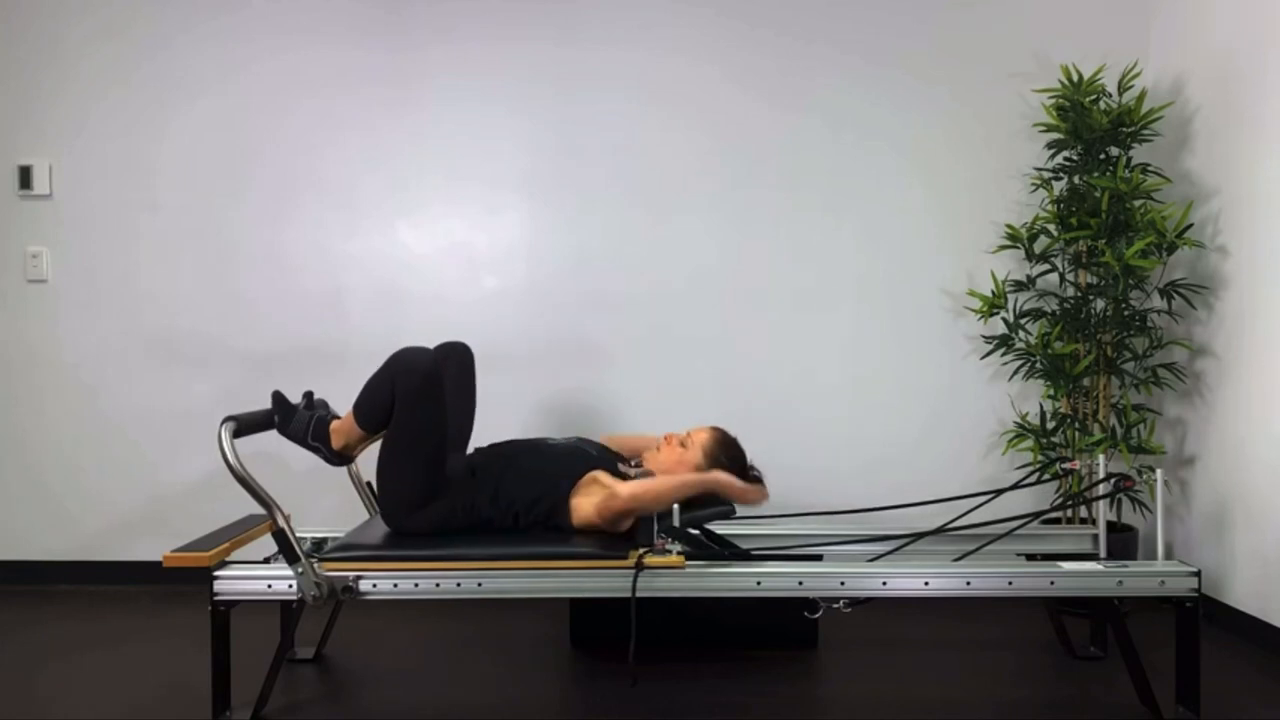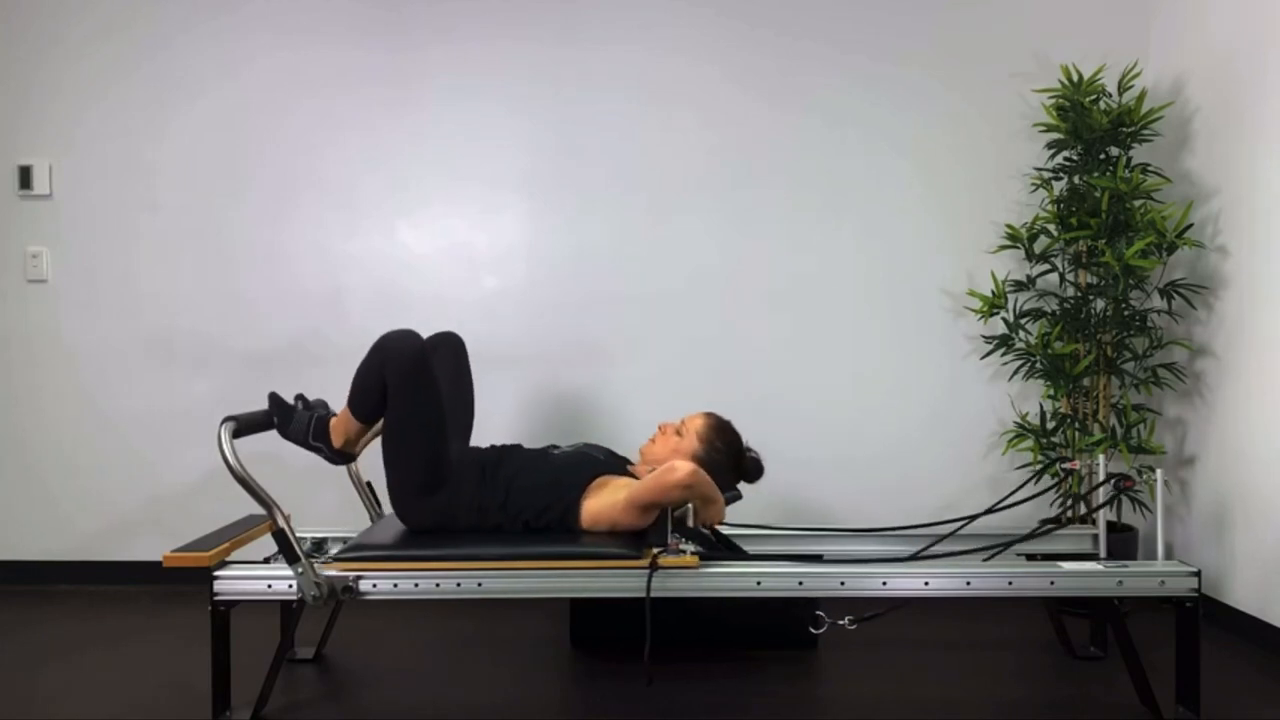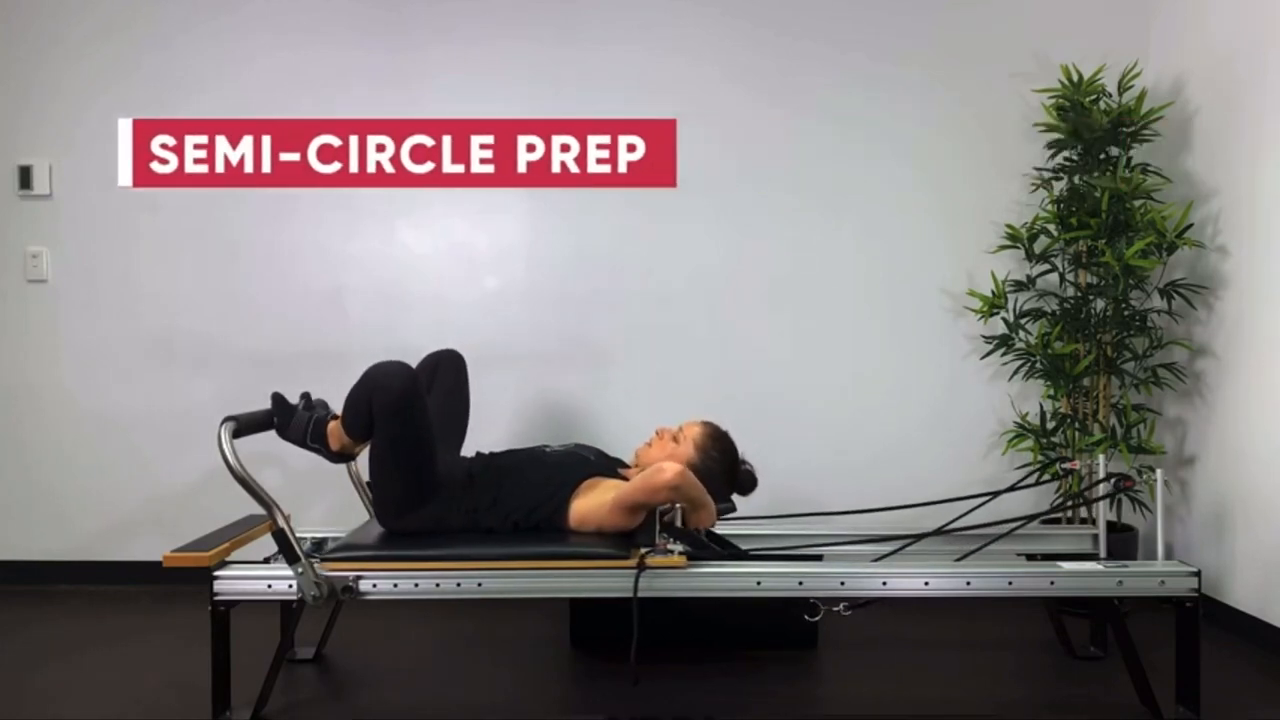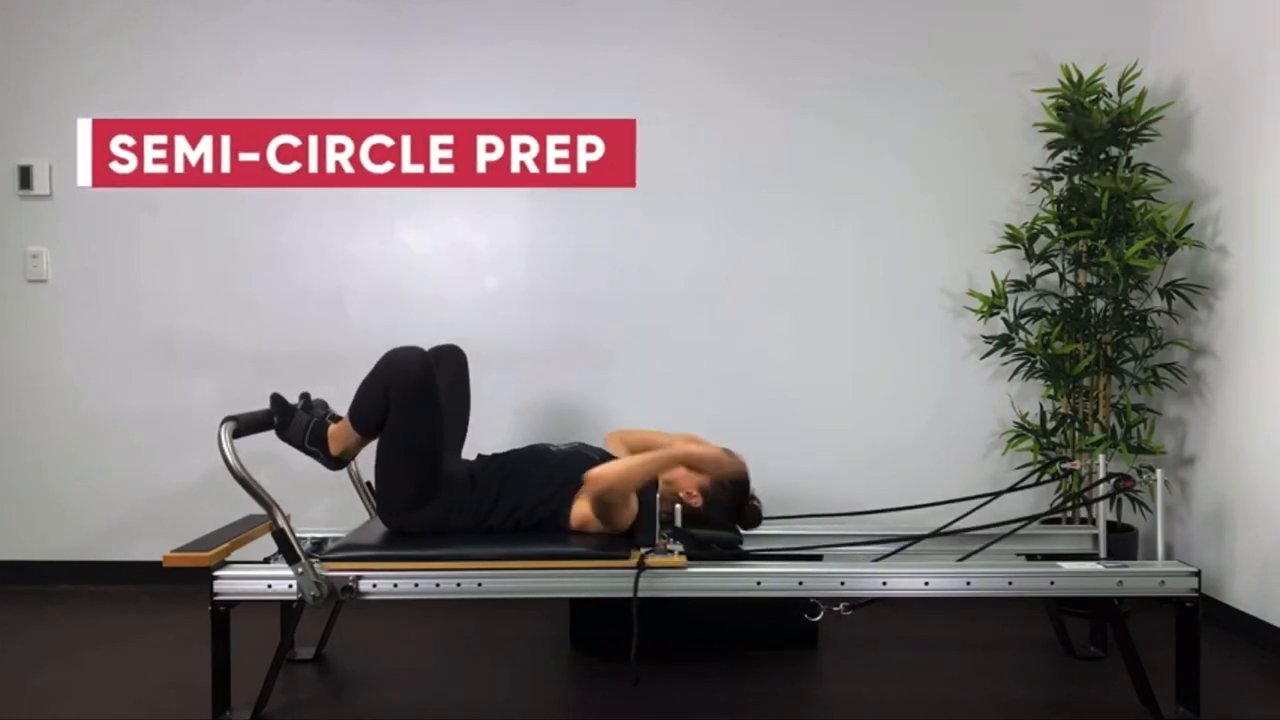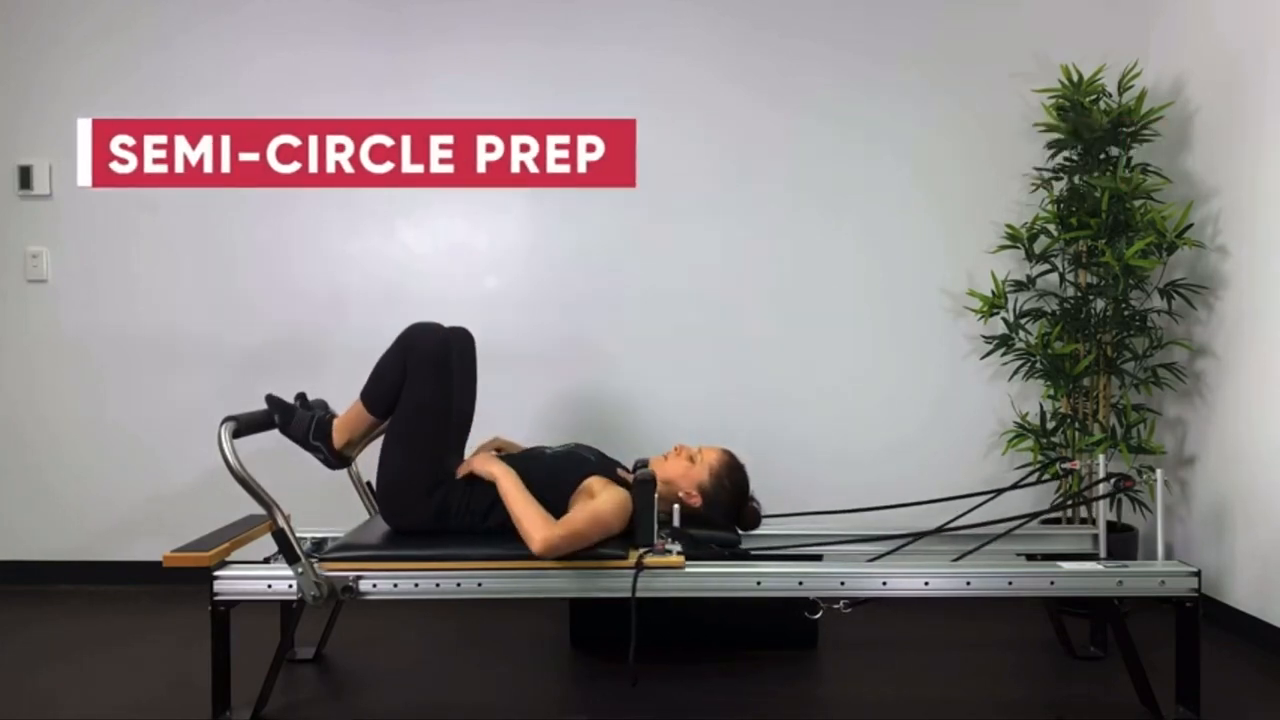
dt=1s
person 1, frame 1
left shoulder: (619, 510)
right shoulder: (630, 478)
left elbow: (611, 496)
right elbow: (586, 456)
left wrist: (714, 477)
right wrist: (651, 441)
left hip: (424, 506)
right hip: (454, 477)
left knee: (415, 366)
right knee: (451, 355)
left ankle: (333, 439)
right ankle: (341, 431)
person 1, frame 2
left shoulder: (633, 504)
right shoulder: (630, 474)
left elbow: (682, 476)
left wrist: (710, 503)
left hip: (436, 499)
right hip: (463, 474)
left knee: (403, 348)
right knee: (442, 346)
left ankle: (335, 437)
right ankle: (342, 429)
person 1, frame 3
left shoulder: (621, 505)
right shoulder: (622, 476)
left elbow: (667, 478)
left wrist: (701, 506)
left hip: (424, 507)
right hip: (449, 480)
left knee: (392, 379)
right knee: (445, 363)
left ankle: (332, 438)
right ankle: (341, 430)
person 1, frame 4
left shoulder: (620, 509)
right shoulder: (628, 486)
left elbow: (601, 480)
right elbow: (619, 437)
left wrist: (683, 454)
right wrist: (682, 444)
left hip: (425, 507)
right hip: (453, 483)
left knee: (408, 365)
right knee: (446, 358)
left ankle: (333, 442)
right ankle: (337, 429)
person 1, frame 5
left shoulder: (618, 505)
right shoulder: (626, 485)
left elbow: (545, 540)
left wrist: (502, 471)
right wrist: (516, 454)
left hip: (424, 503)
right hip: (448, 488)
left knee: (426, 340)
right knee: (453, 341)
left ankle: (334, 438)
right ankle: (337, 430)
